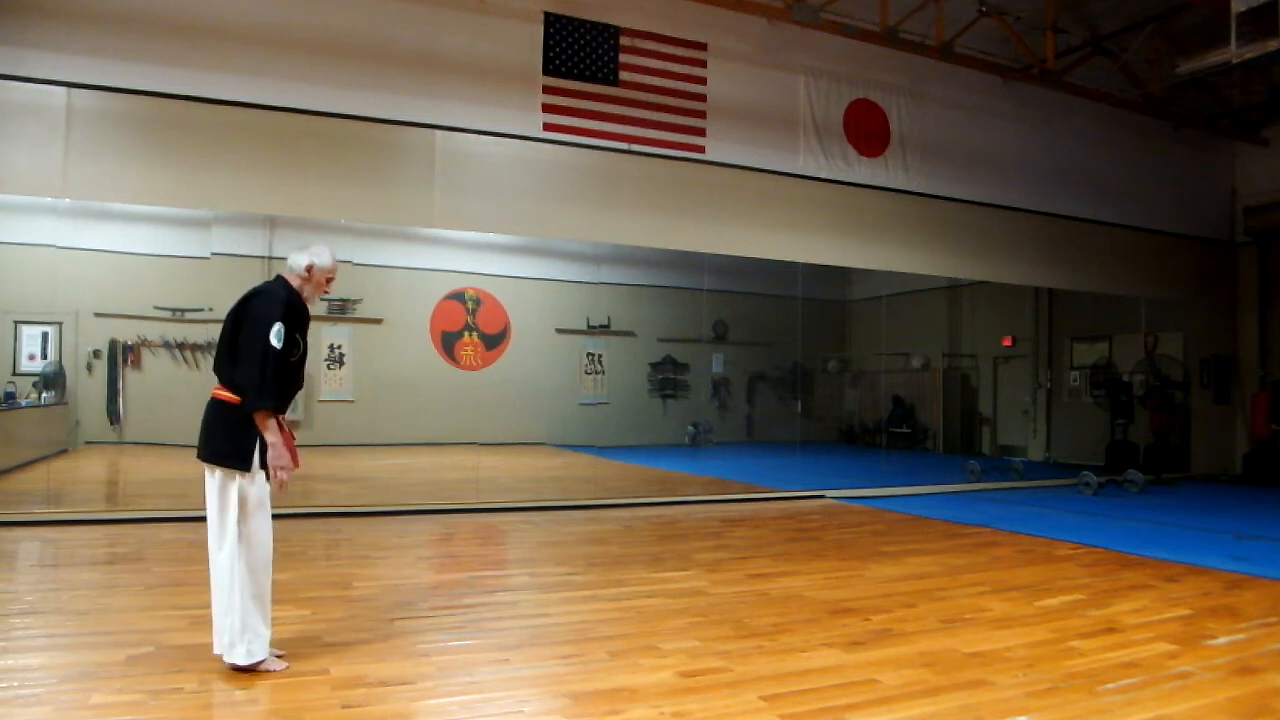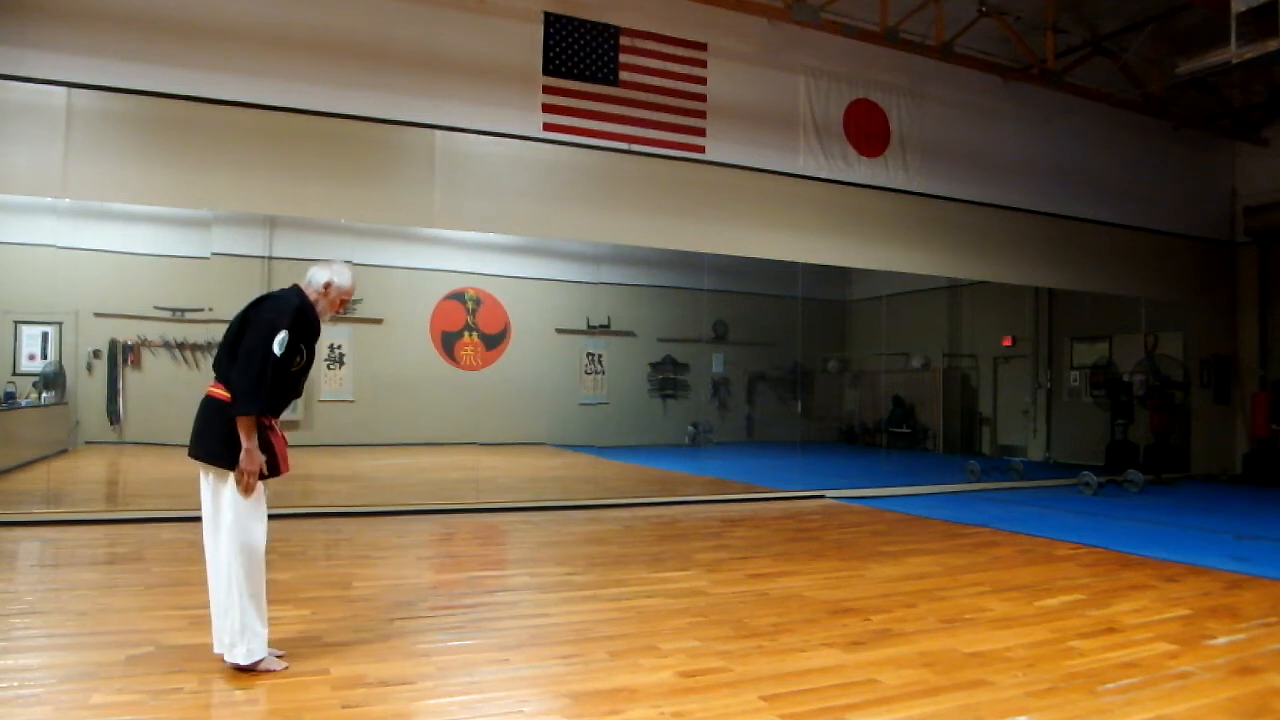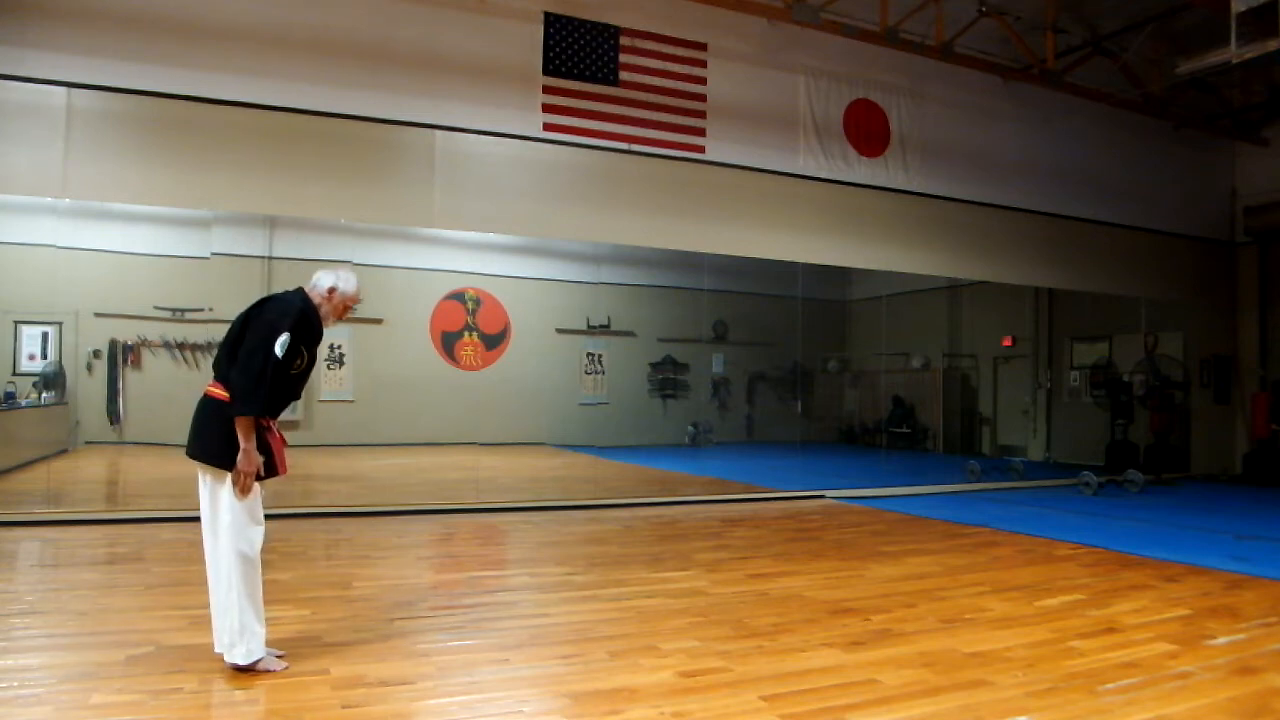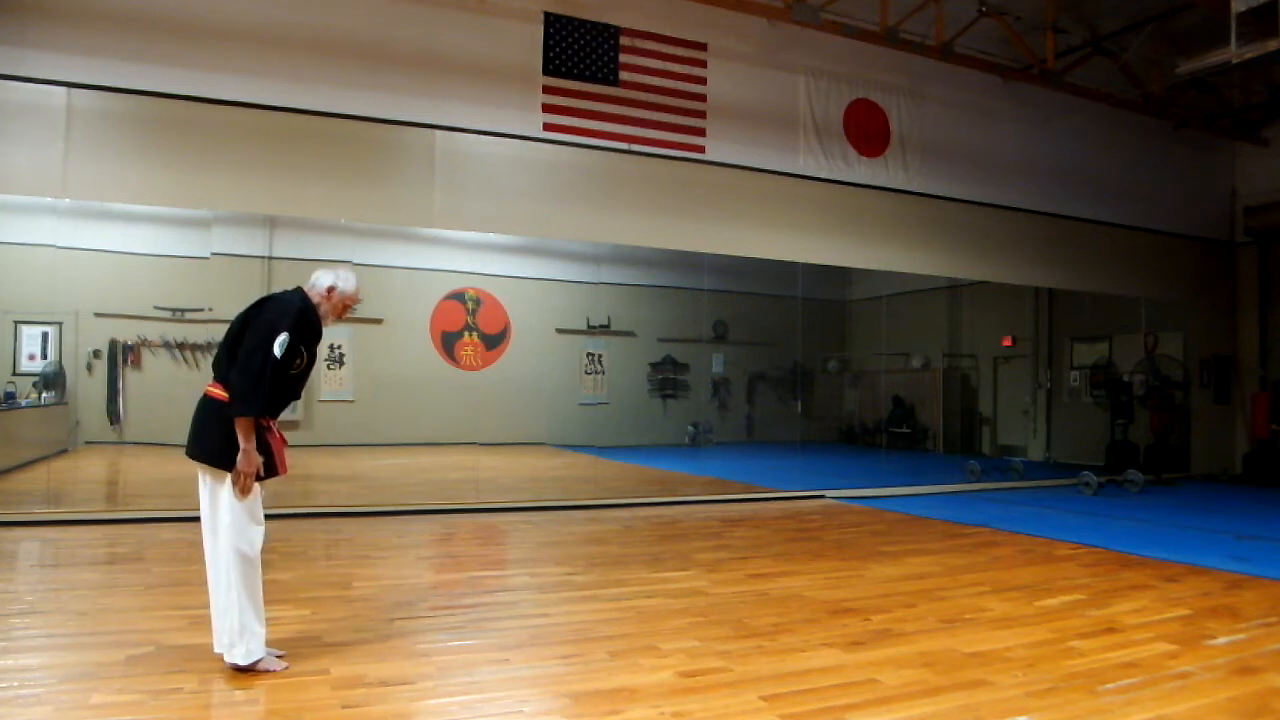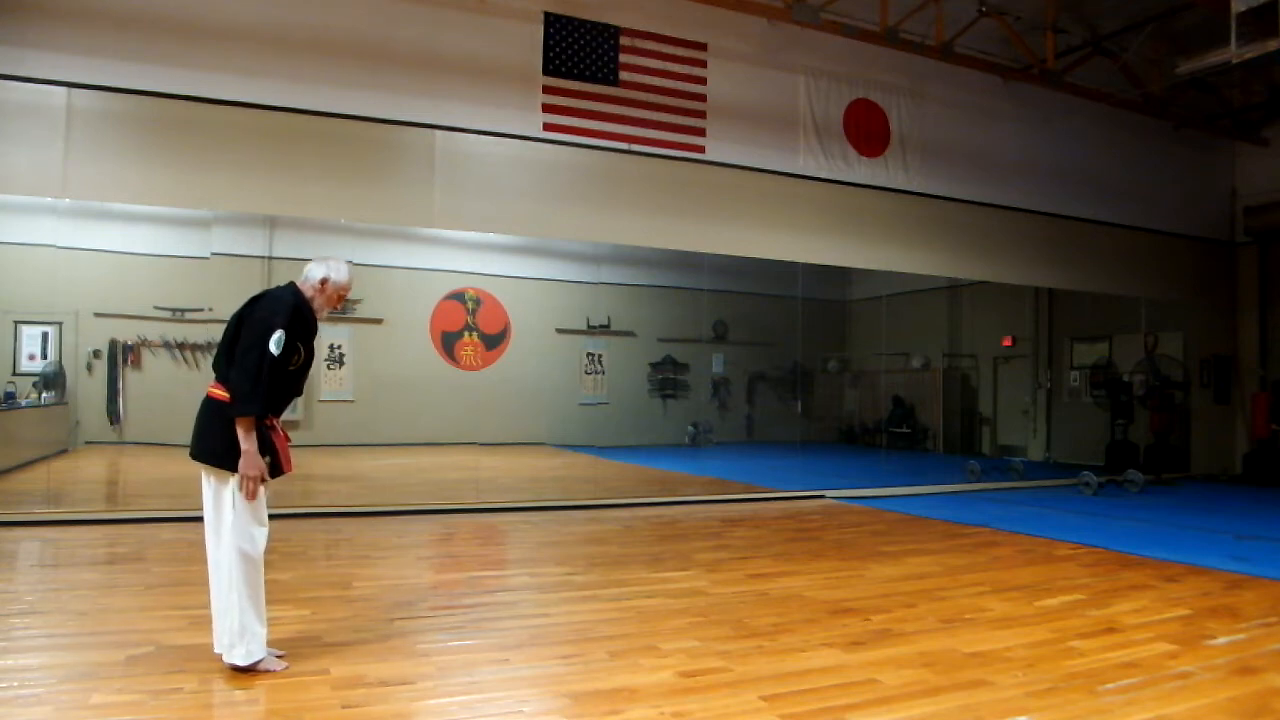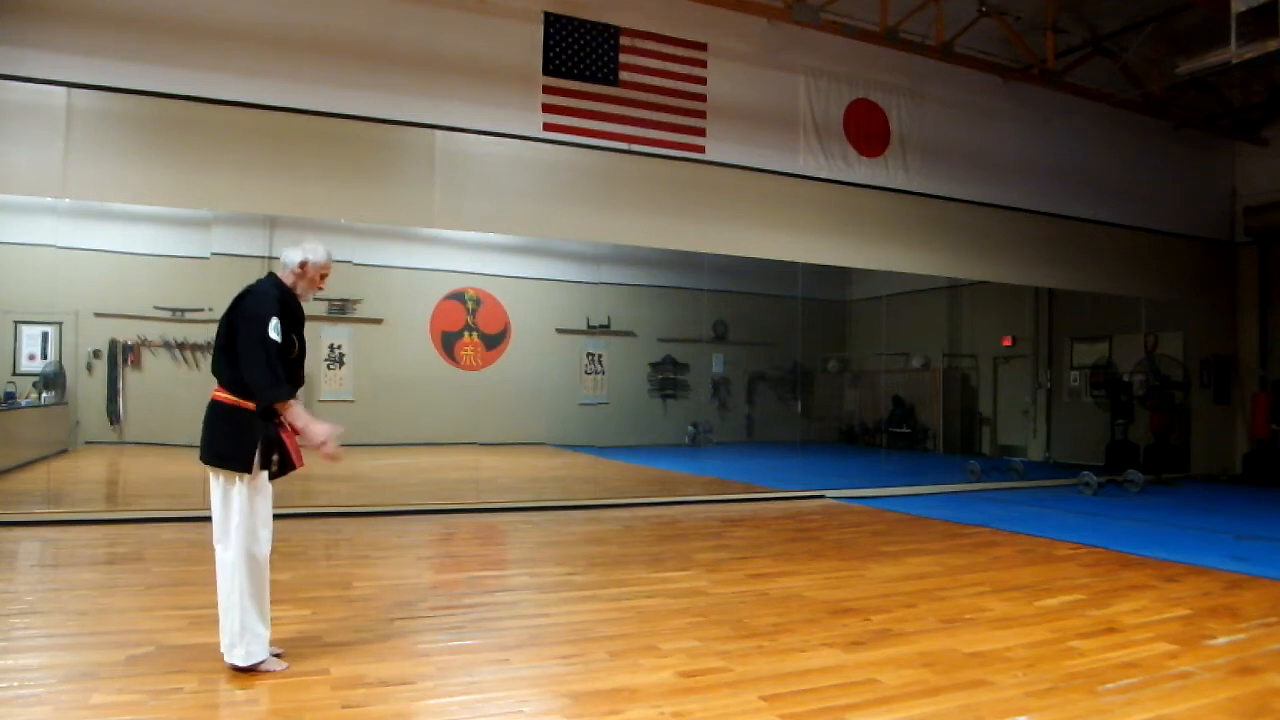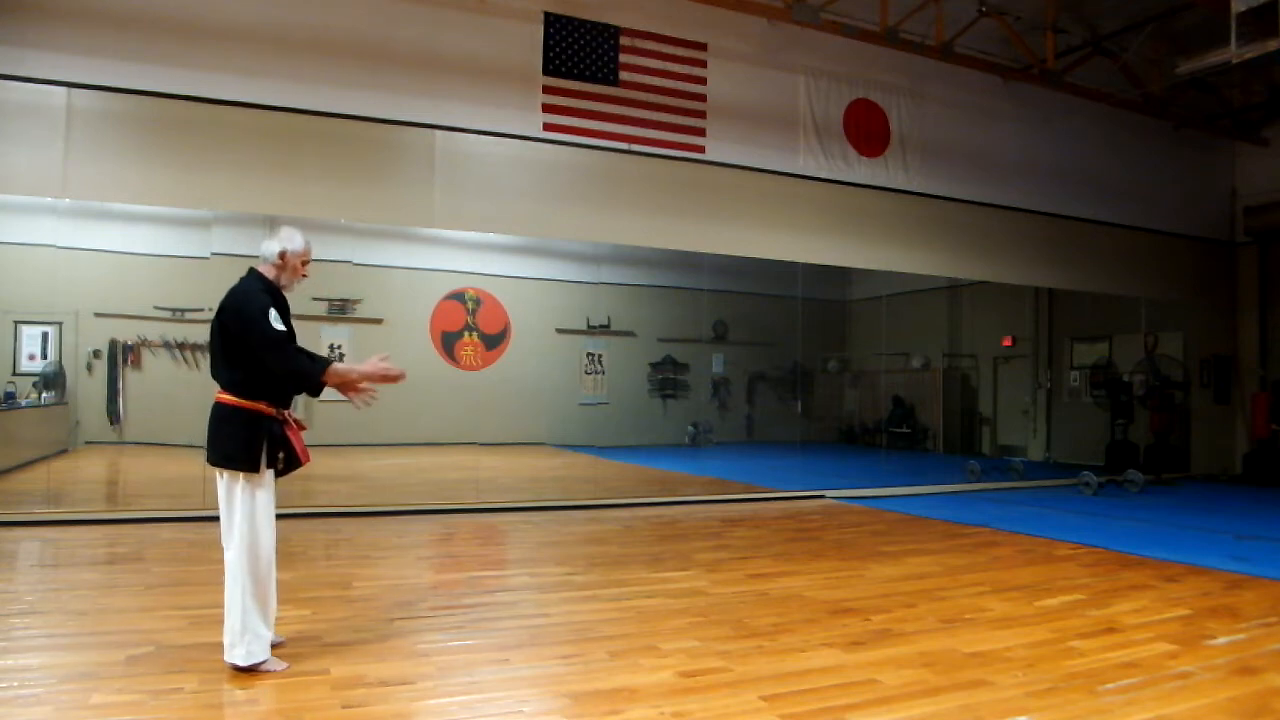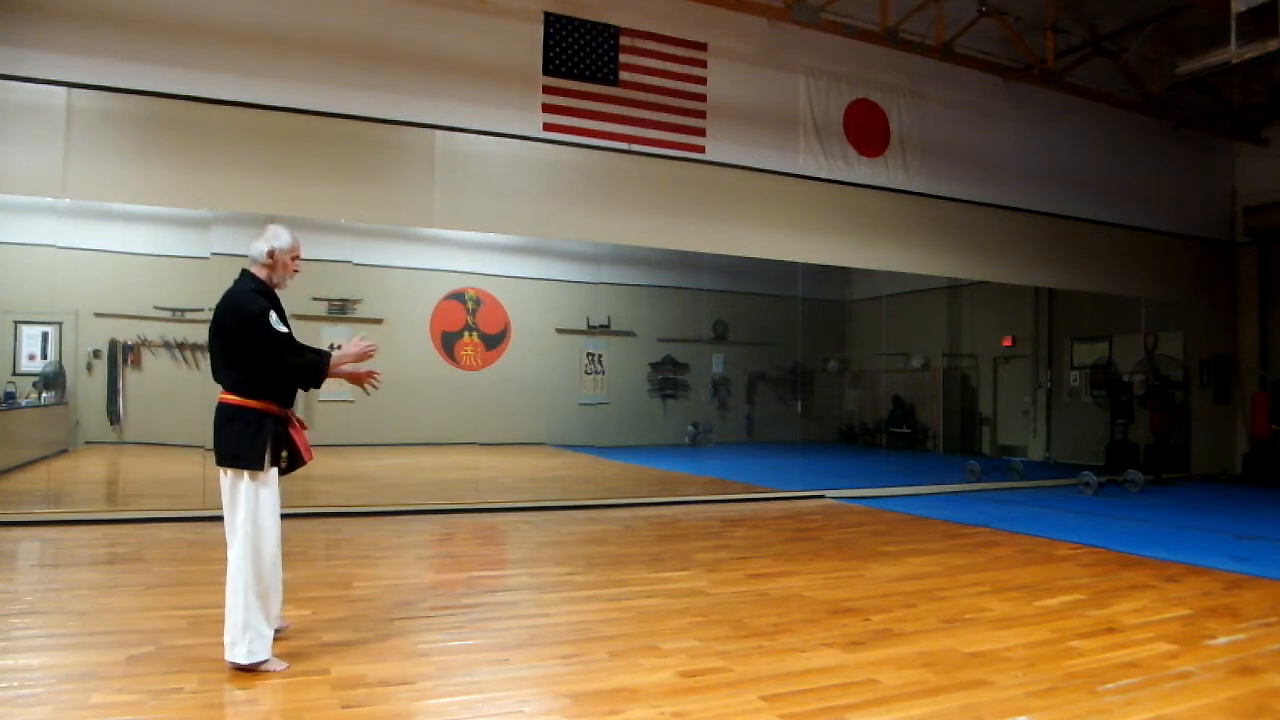
dt=0.2s
person 1, frame 1
left shoulder: (277, 301)
right shoulder: (273, 303)
right elbow: (255, 379)
left wrist: (272, 436)
right wrist: (275, 442)
left hip: (233, 428)
right hip: (240, 431)
left knee: (236, 538)
right knee: (247, 538)
left ankle: (241, 638)
right ankle: (245, 648)
person 1, frame 2
left shoulder: (294, 313)
right shoulder: (283, 311)
right elbow: (248, 381)
left wrist: (257, 442)
right wrist: (250, 448)
left hip: (228, 430)
right hip: (232, 431)
left knee: (233, 537)
right knee: (239, 537)
left ankle: (241, 641)
right ankle: (244, 648)
person 1, frame 3
left shoulder: (298, 317)
right shoulder: (286, 313)
right elbow: (247, 380)
left wrist: (254, 442)
right wrist: (247, 448)
left hip: (228, 429)
right hip: (229, 431)
left knee: (233, 537)
right knee: (237, 538)
left ankle: (242, 640)
right ankle: (244, 648)
person 1, frame 4
left shoulder: (298, 317)
right shoulder: (284, 313)
right elbow: (246, 381)
left wrist: (254, 443)
right wrist: (247, 449)
left hip: (228, 430)
right hip: (228, 431)
left knee: (234, 537)
right knee: (237, 538)
left ankle: (241, 640)
right ankle: (244, 648)
person 1, frame 5
left shoulder: (293, 313)
right shoulder: (277, 309)
right elbow: (246, 382)
left wrist: (257, 443)
right wrist: (250, 450)
left hip: (233, 431)
right hip: (232, 433)
left knee: (236, 538)
right knee: (240, 539)
left ankle: (243, 640)
right ankle: (244, 650)
person 1, frame 6
left shoulder: (277, 302)
right shoulder: (264, 301)
right elbow: (263, 375)
left wrist: (297, 424)
right wrist: (307, 425)
left hip: (240, 430)
right hip: (241, 433)
left knee: (244, 538)
right knee: (245, 539)
left ankle: (246, 639)
right ankle: (245, 649)
person 1, frame 7
left shoulder: (259, 297)
right shoulder: (251, 299)
left elbow: (284, 363)
right elbow: (290, 362)
left wrist: (346, 380)
right wrist: (359, 372)
left hip: (248, 429)
right hip: (246, 431)
left knee: (253, 535)
right knee: (249, 537)
left ankle: (253, 632)
right ankle: (246, 649)
person 1, frame 8
left shoulder: (253, 298)
right shoulder: (248, 302)
left elbow: (285, 359)
right elbow: (291, 358)
left wrist: (343, 371)
right wrist: (346, 356)
left hip: (253, 426)
right hip: (251, 429)
left knee: (259, 532)
right knee: (252, 535)
left ankle: (261, 620)
right ankle: (247, 648)
